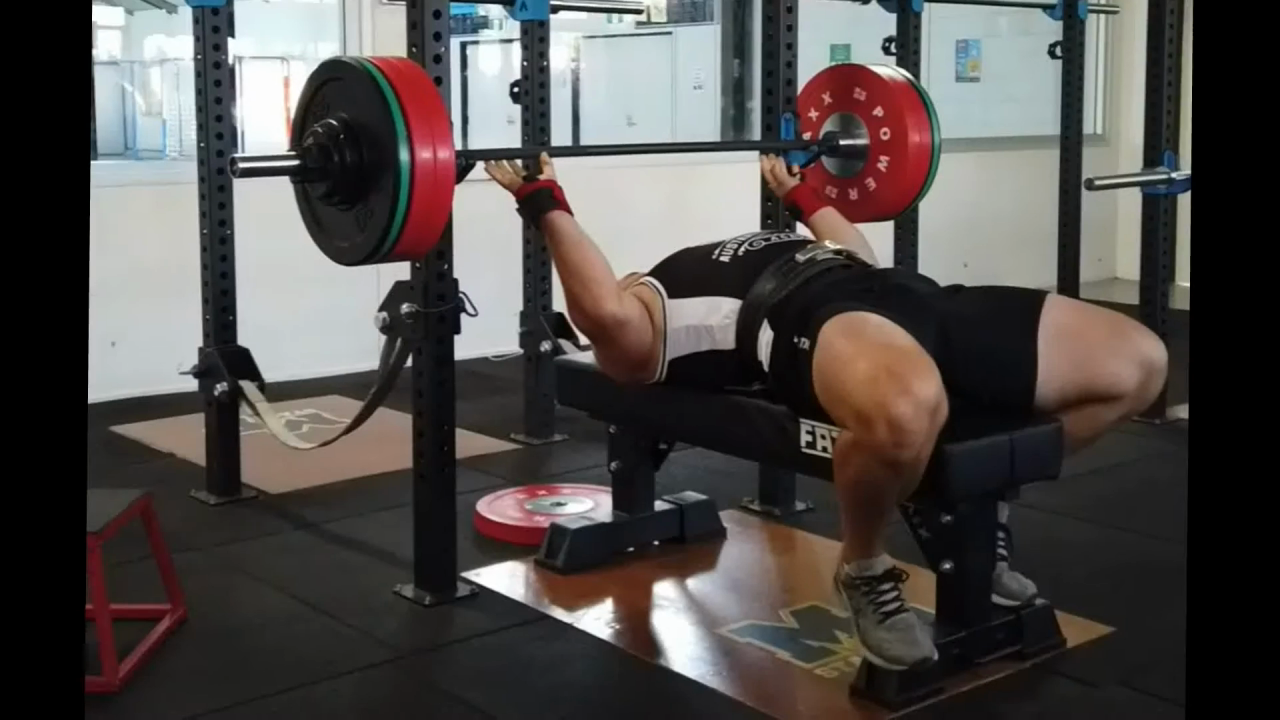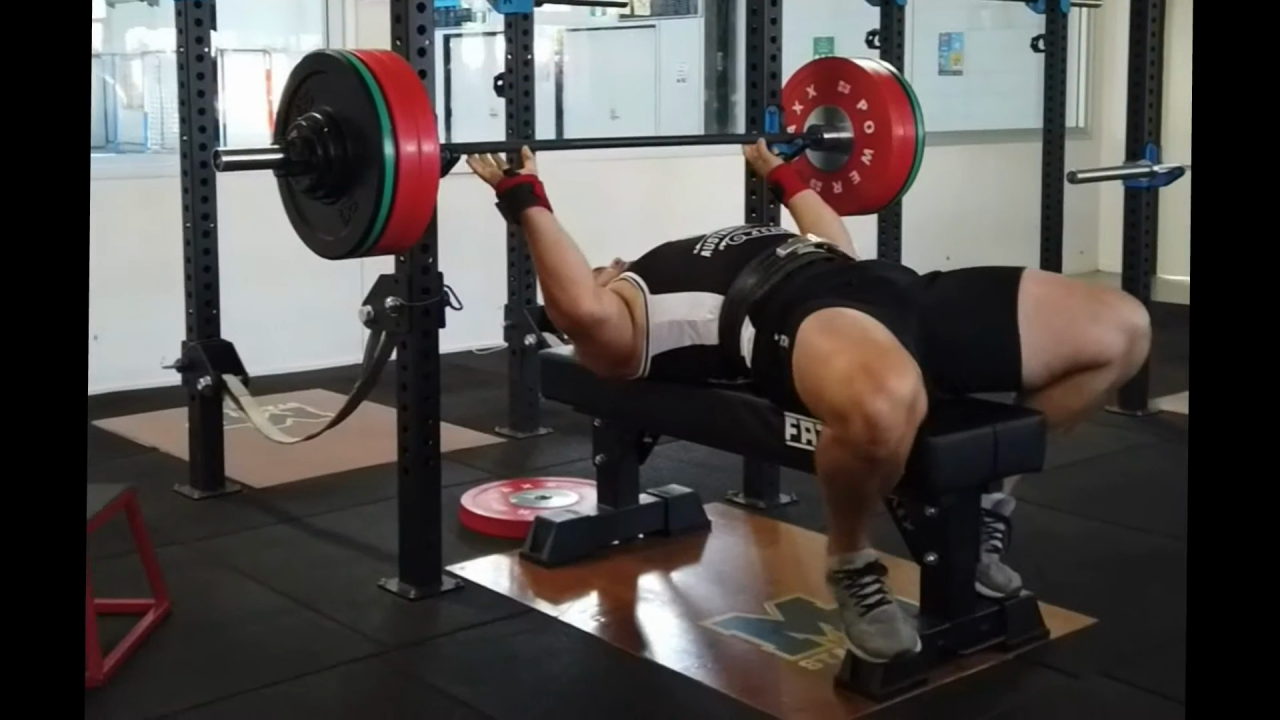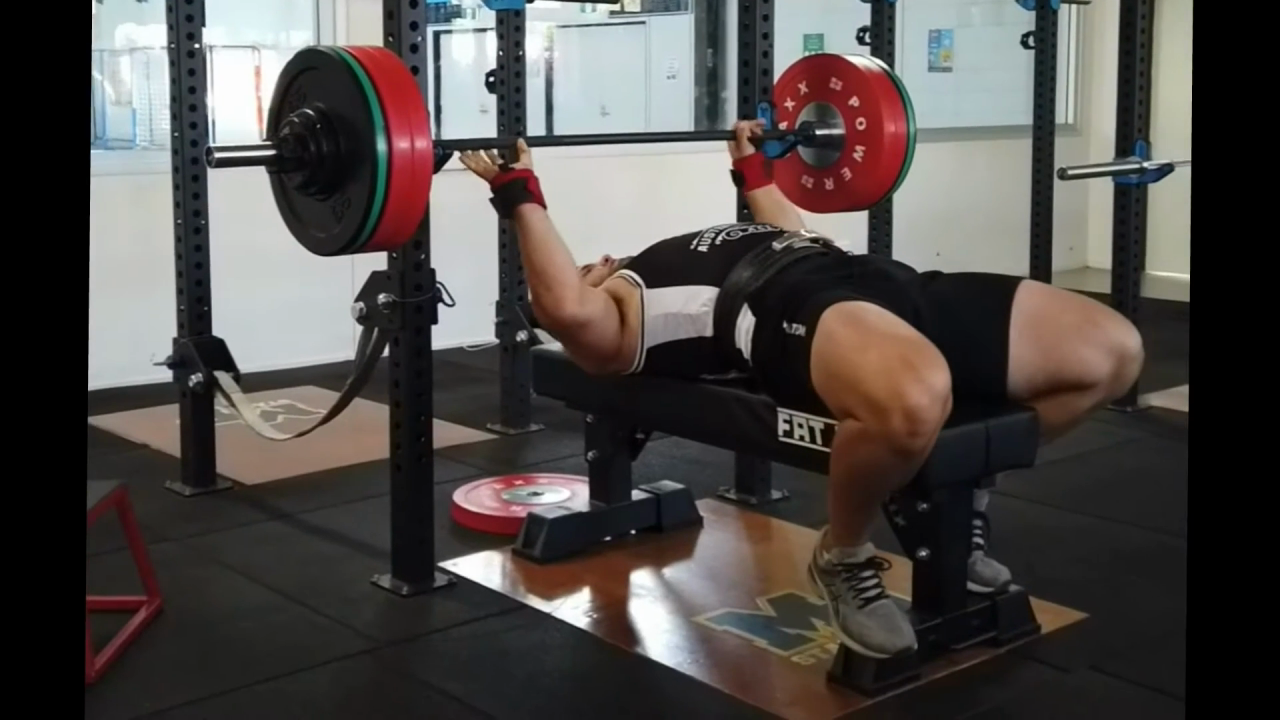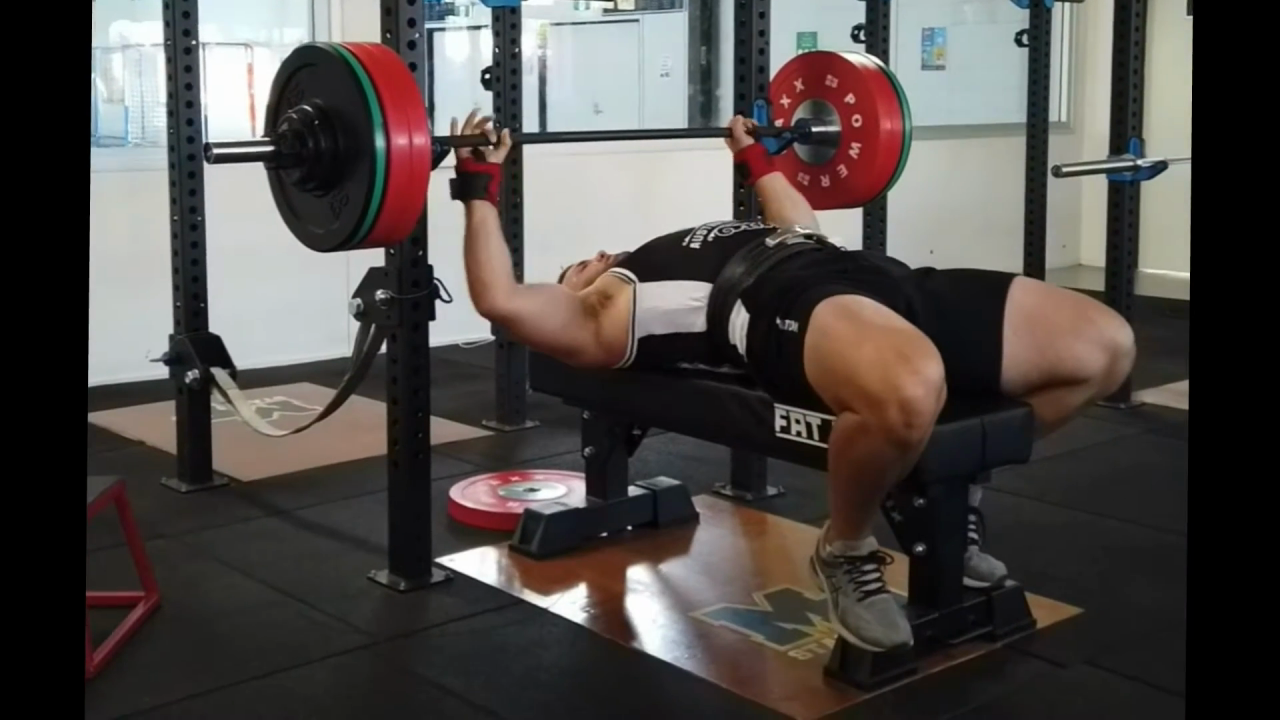
dt=0.4s
person 1, frame 1
left shoulder: (695, 285)
right shoulder: (634, 340)
left elbow: (857, 261)
right elbow: (603, 309)
left wrist: (797, 193)
right wrist: (543, 204)
left knee: (1137, 363)
right knee: (906, 407)
right ankle: (865, 570)
person 1, frame 2
left shoulder: (696, 275)
right shoulder: (616, 331)
left elbow: (837, 248)
right elbow: (579, 308)
left wrist: (779, 173)
right wrist: (524, 198)
left knee: (1120, 328)
right knee: (883, 406)
left ankle: (982, 491)
right ankle: (848, 562)
person 1, frame 3
left shoulder: (667, 275)
right shoulder: (610, 327)
left elbow: (784, 237)
right elbow: (565, 309)
left wrist: (748, 166)
right wrist: (518, 193)
left knee: (1112, 351)
right knee: (913, 401)
right ankle: (842, 558)
person 1, frame 4
left shoulder: (661, 271)
right shoulder: (595, 323)
left elbow: (802, 231)
right elbow: (500, 299)
left wrist: (753, 157)
right wrist: (479, 183)
left knee: (1105, 346)
right knee: (909, 391)
right ankle: (846, 550)
